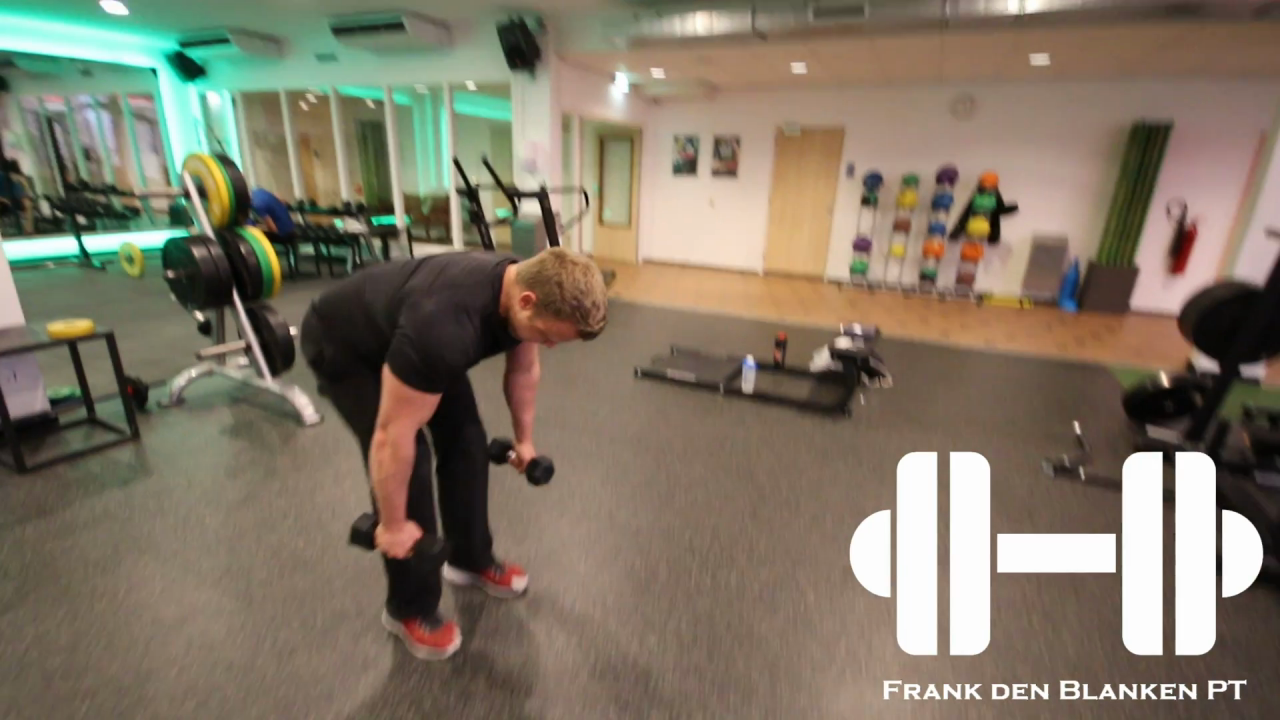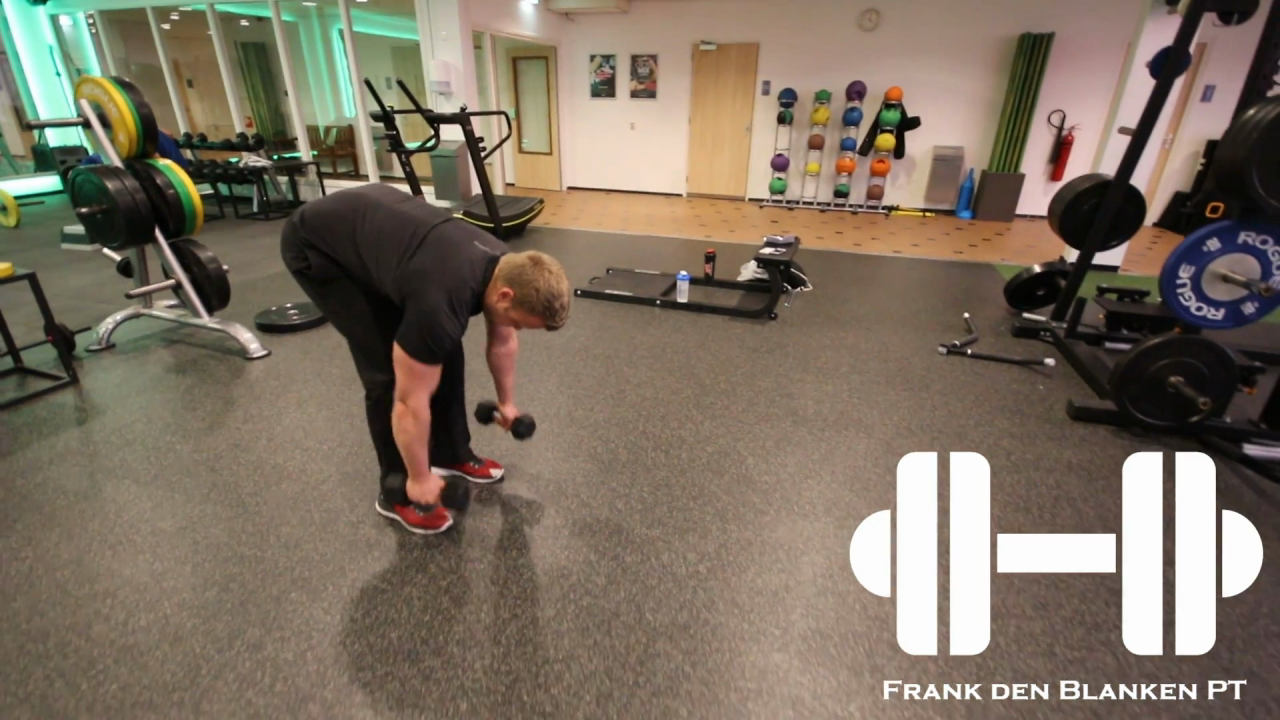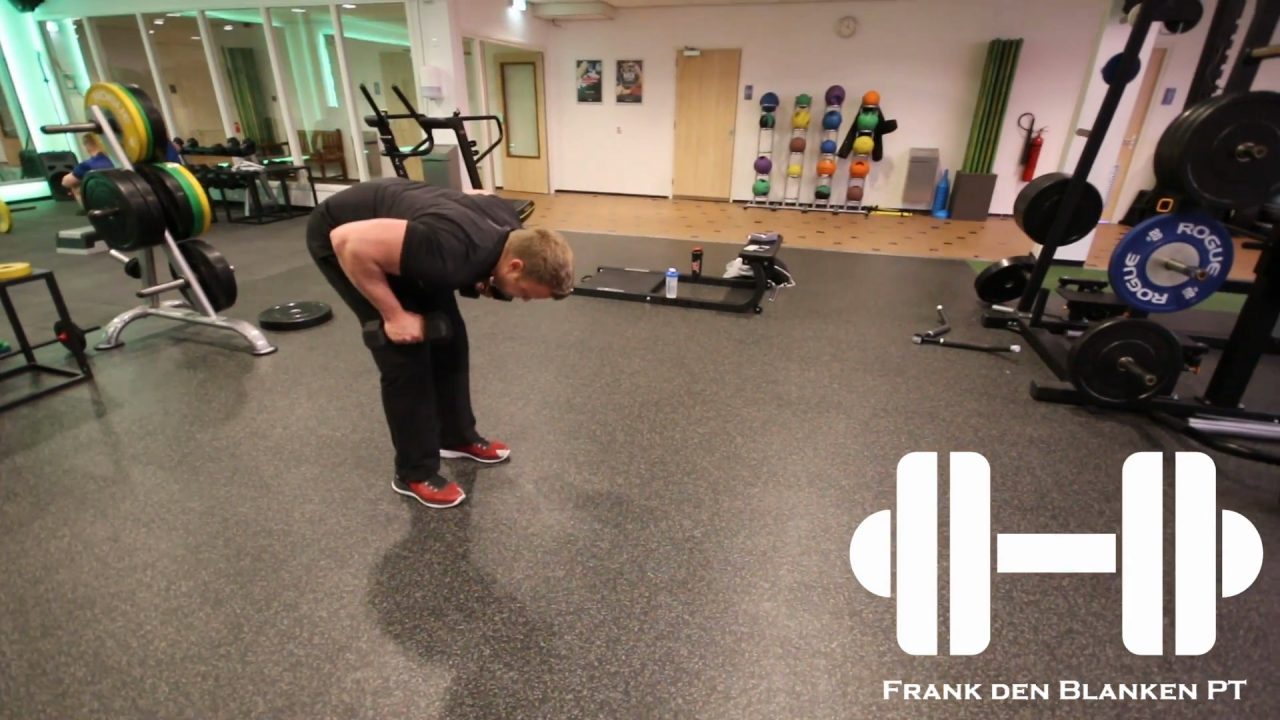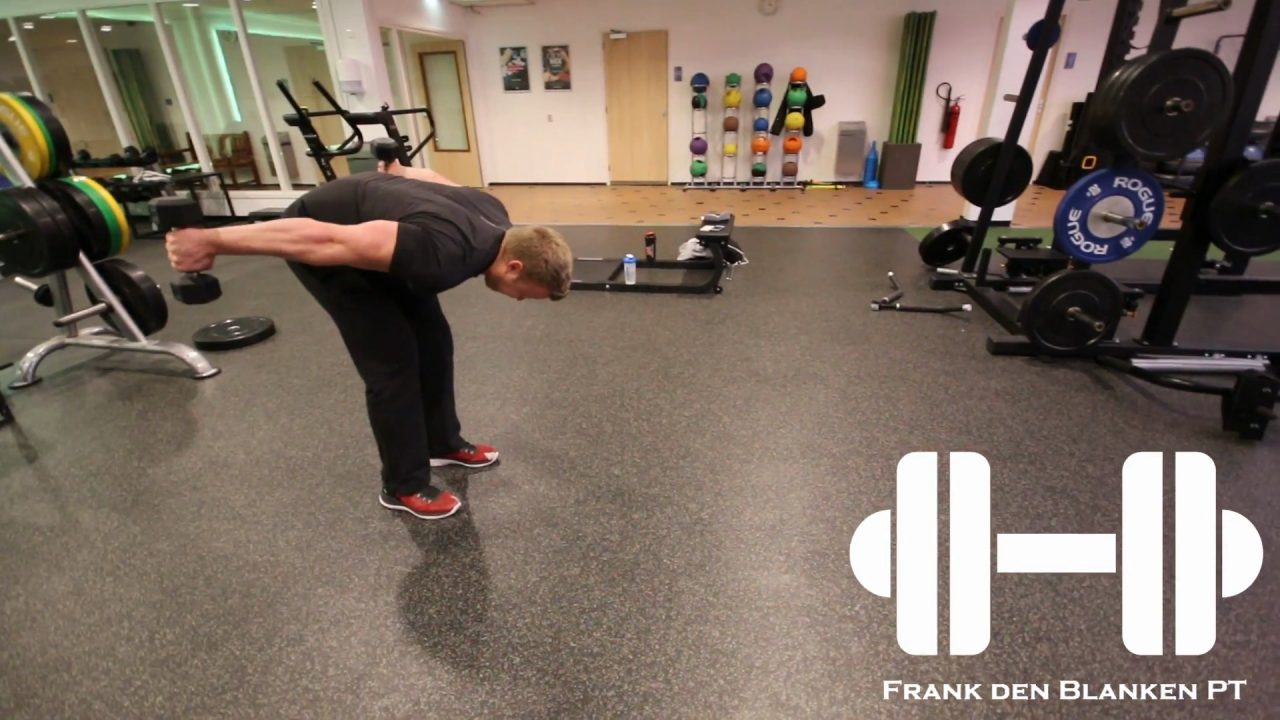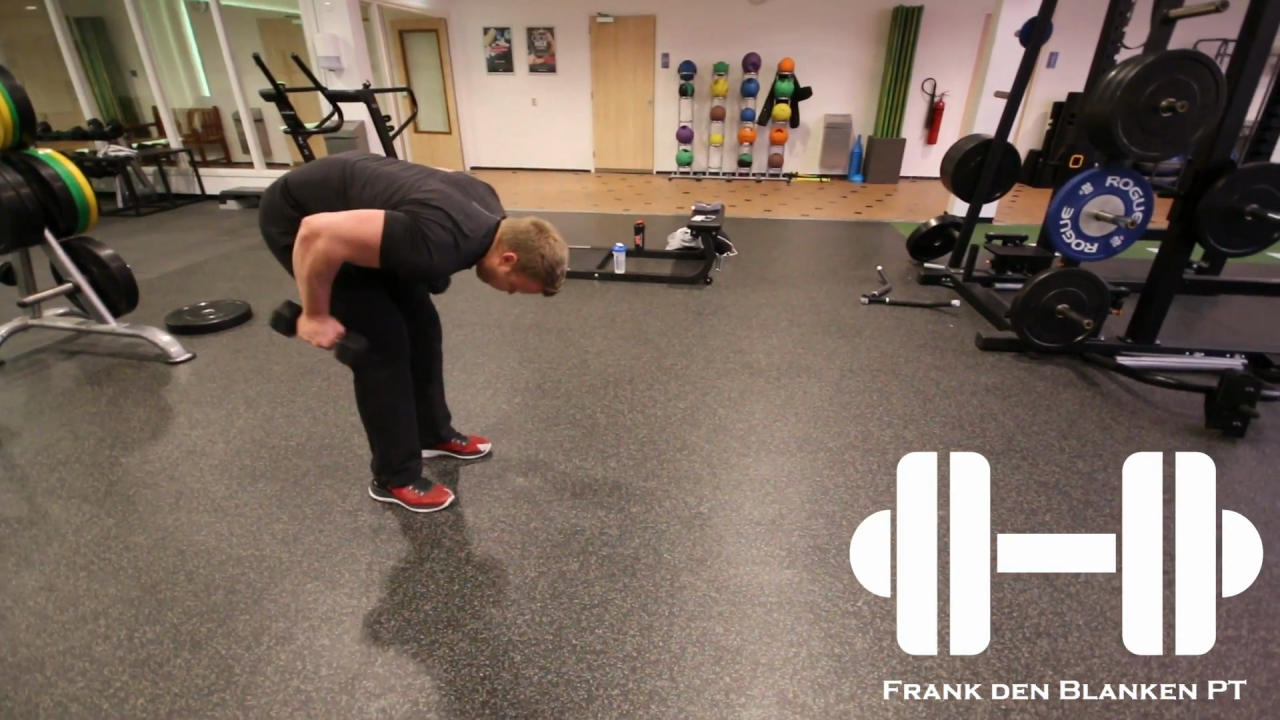
dt=1s
person 1, frame 1
left shoulder: (527, 290)
right shoulder: (443, 324)
left elbow: (523, 369)
right elbow: (394, 435)
left wrist: (523, 439)
right wrist: (393, 524)
left hip: (400, 341)
right hip: (342, 344)
left knee: (467, 443)
right knee: (408, 465)
left ankle: (472, 559)
right ankle: (411, 609)
person 1, frame 2
left shoulder: (504, 268)
right shoulder: (441, 302)
left elbow: (502, 342)
right elbow: (411, 403)
left wrist: (506, 401)
right wrist: (420, 479)
right hip: (316, 245)
left knee: (444, 353)
right knee: (389, 369)
left ankle: (452, 454)
right ankle: (399, 495)
person 1, frame 3
left shoulder: (509, 227)
right shoulder: (449, 255)
left elbow: (477, 194)
right elbow: (349, 241)
left wrist: (480, 277)
right wrist: (394, 315)
left hip: (389, 215)
right hip: (339, 235)
left knee: (449, 336)
right knee: (407, 354)
left ankle: (458, 437)
right ankle: (415, 473)
person 1, frame 4
left shoulder: (493, 219)
right shoulder: (442, 257)
left elbow: (426, 176)
right elbow: (324, 240)
left wrist: (396, 169)
right wrist: (212, 242)
left hip: (363, 208)
right hip: (322, 232)
left knee: (433, 339)
right knee: (393, 360)
left ankle: (443, 443)
right ankle: (405, 486)
person 1, frame 5
left shoulder: (488, 212)
right shoulder: (437, 245)
right elbow: (318, 232)
right wrist: (316, 315)
left hip: (347, 196)
right hip: (296, 214)
left knee: (421, 327)
right knee: (384, 345)
left ankle: (432, 435)
right ankle: (395, 478)
